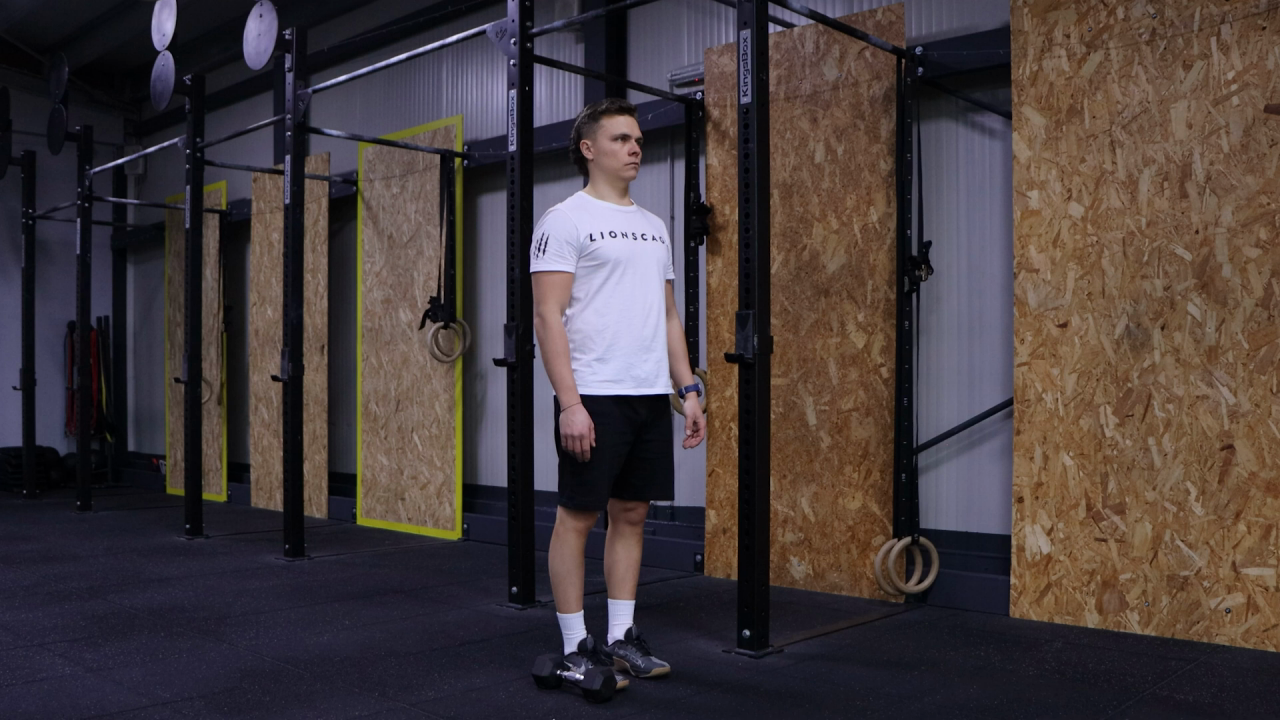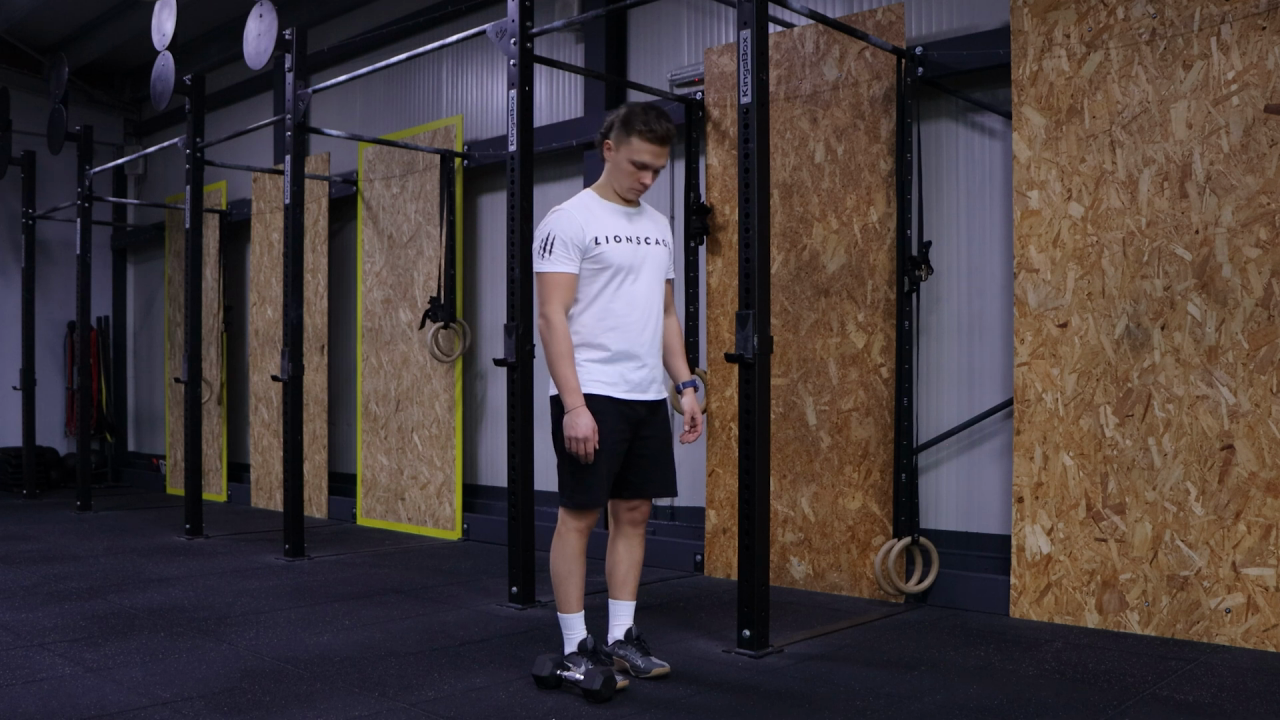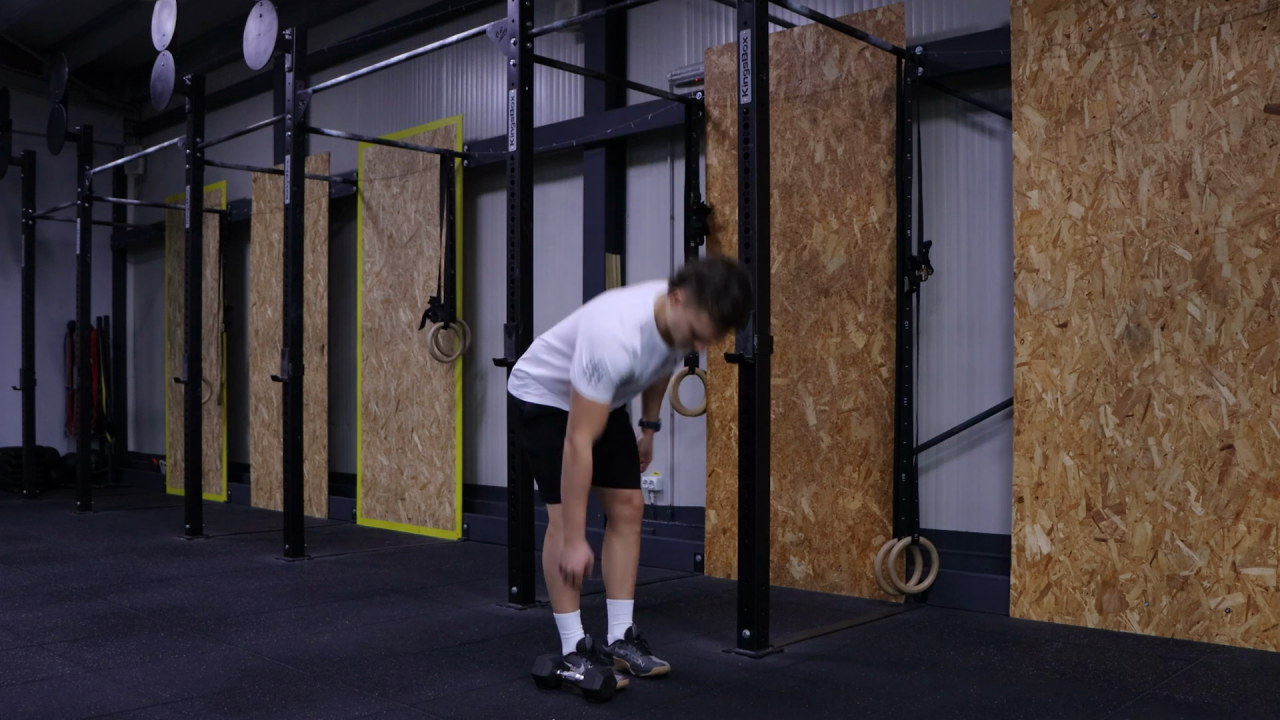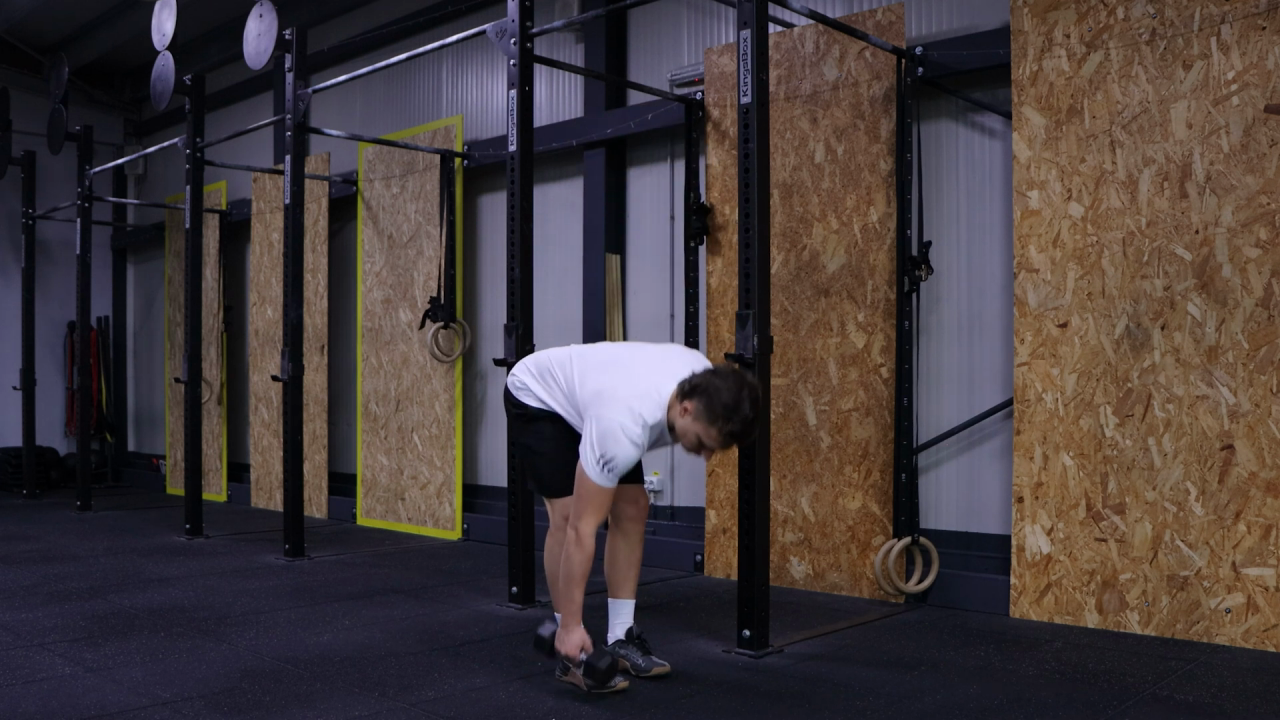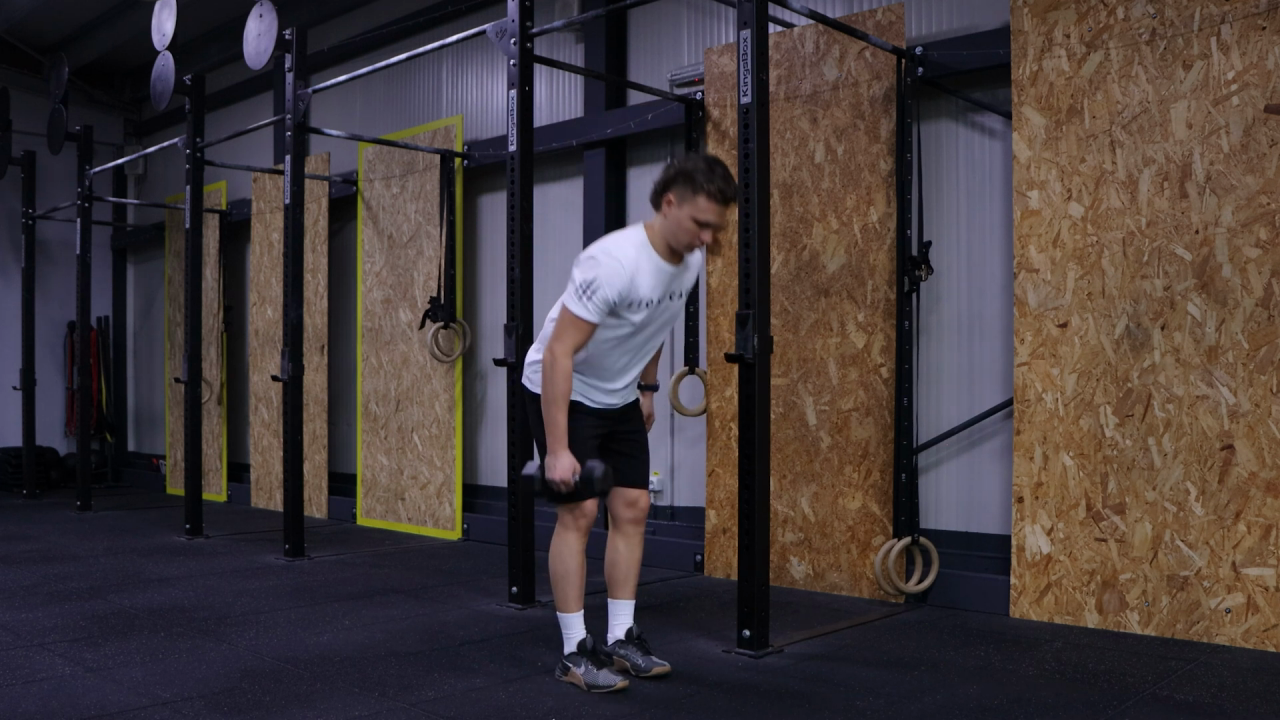
dt=0.5s
person 1, frame 1
left shoulder: (654, 228)
right shoulder: (565, 221)
left elbow: (667, 317)
right elbow: (548, 318)
left wrist: (688, 390)
right wrist: (570, 403)
left hip: (649, 397)
right hip: (594, 398)
left knee: (631, 516)
right knee: (578, 518)
left ankle: (620, 638)
right ankle: (575, 647)
person 1, frame 2
left shoulder: (659, 227)
right shoulder: (569, 220)
right elbow: (552, 317)
left wrist: (685, 386)
right wrist: (574, 405)
left hip: (646, 399)
right hip: (591, 399)
left knee: (634, 515)
right knee: (579, 518)
left ankle: (620, 638)
right ankle: (575, 648)
person 1, frame 3
left shoulder: (694, 317)
right shoulder: (615, 338)
right elbow: (578, 446)
left wrist: (649, 426)
right wrist: (574, 541)
left hip: (598, 399)
right hip: (544, 396)
left knee: (628, 509)
right knee: (564, 514)
left ankle: (620, 639)
right ankle: (573, 647)
person 1, frame 4
left shoulder: (704, 381)
right shoulder: (624, 427)
right elbow: (581, 530)
right wrist: (570, 626)
left hip: (584, 387)
right hip: (536, 398)
left knee: (632, 508)
right knee: (568, 513)
left ankle: (620, 637)
right ankle: (573, 653)
person 1, frame 5
left shoulder: (688, 263)
right shoulder: (614, 263)
right elbow: (558, 354)
left wrist: (648, 387)
right wrist: (557, 449)
left hip: (618, 398)
right hip: (567, 396)
left knee: (632, 509)
right knee: (579, 514)
left ankle: (621, 638)
right ankle: (575, 650)
